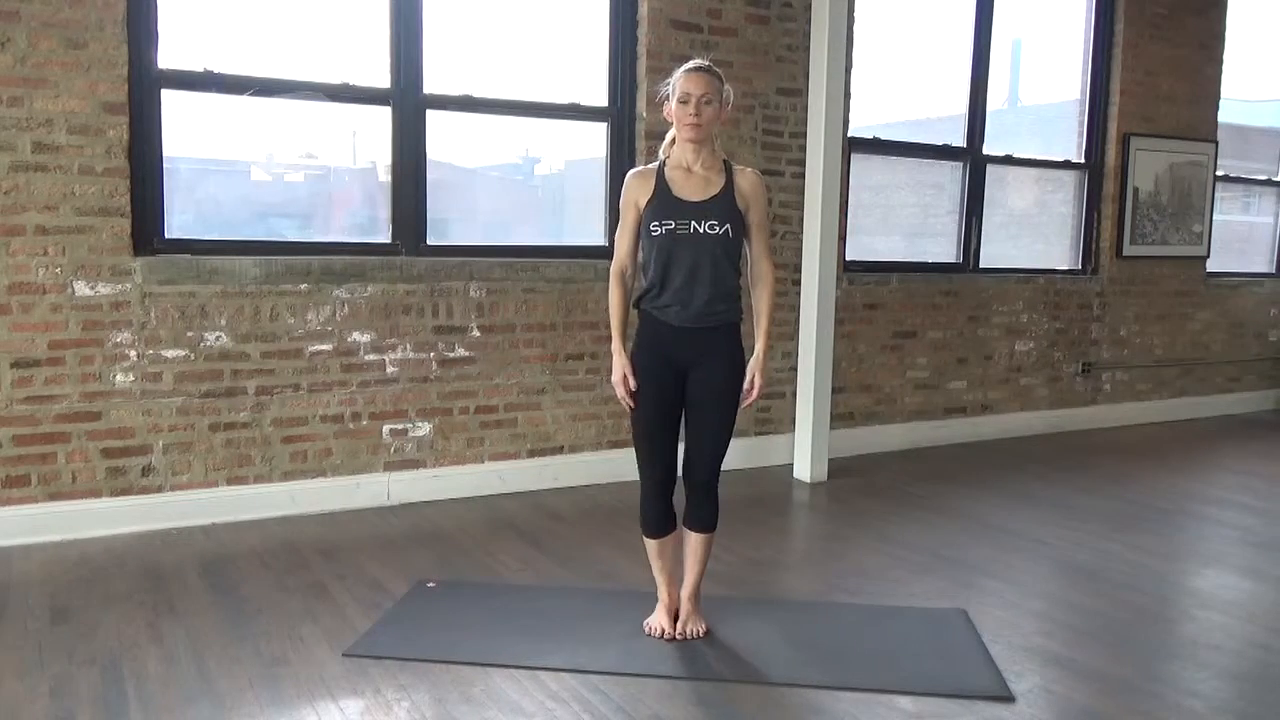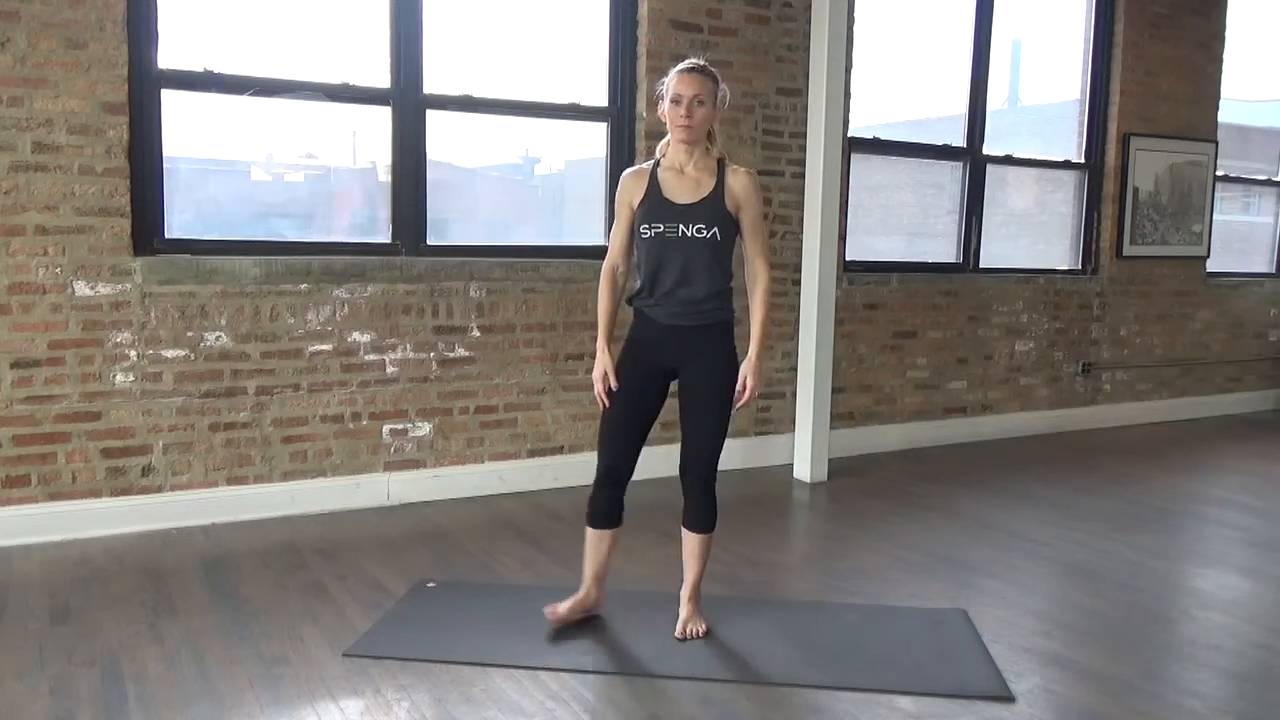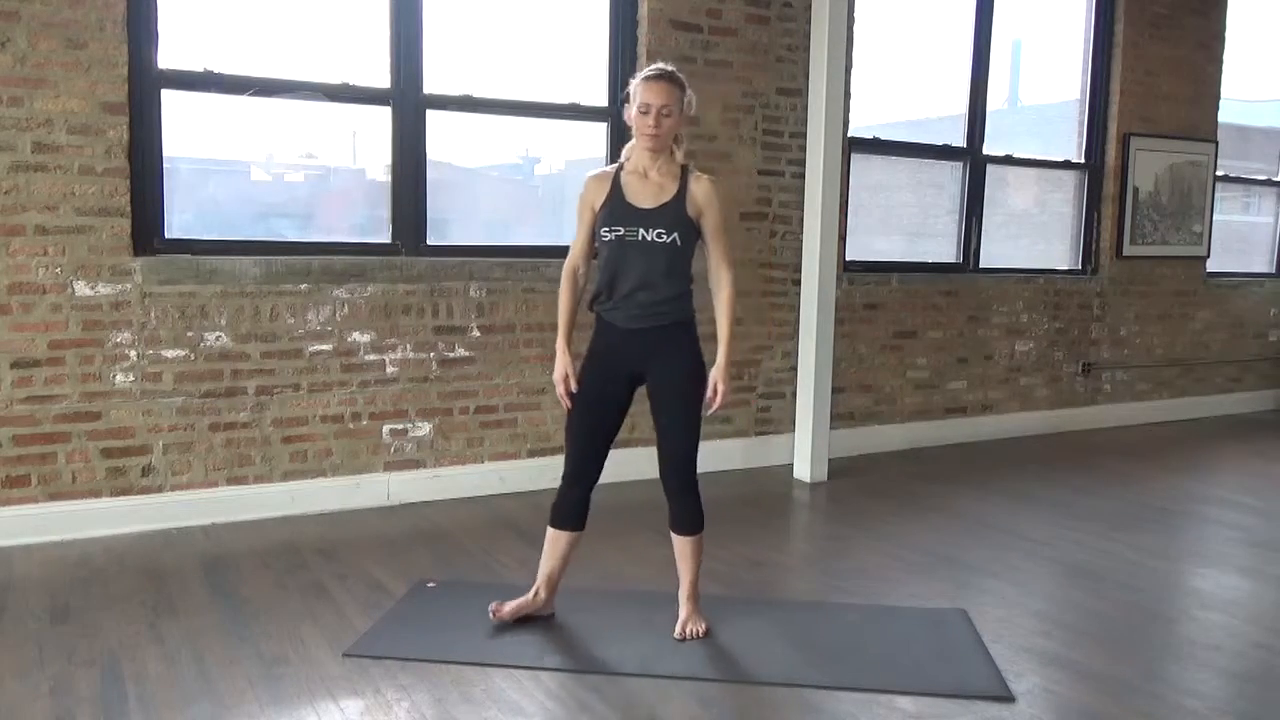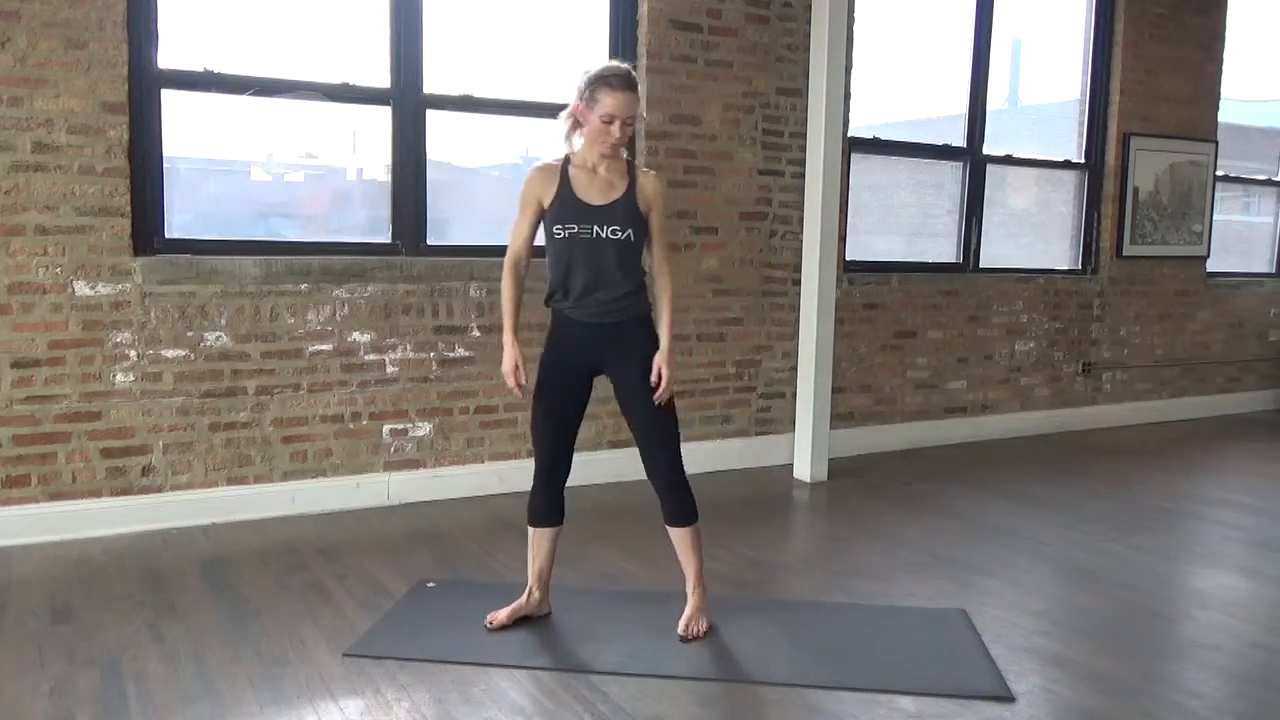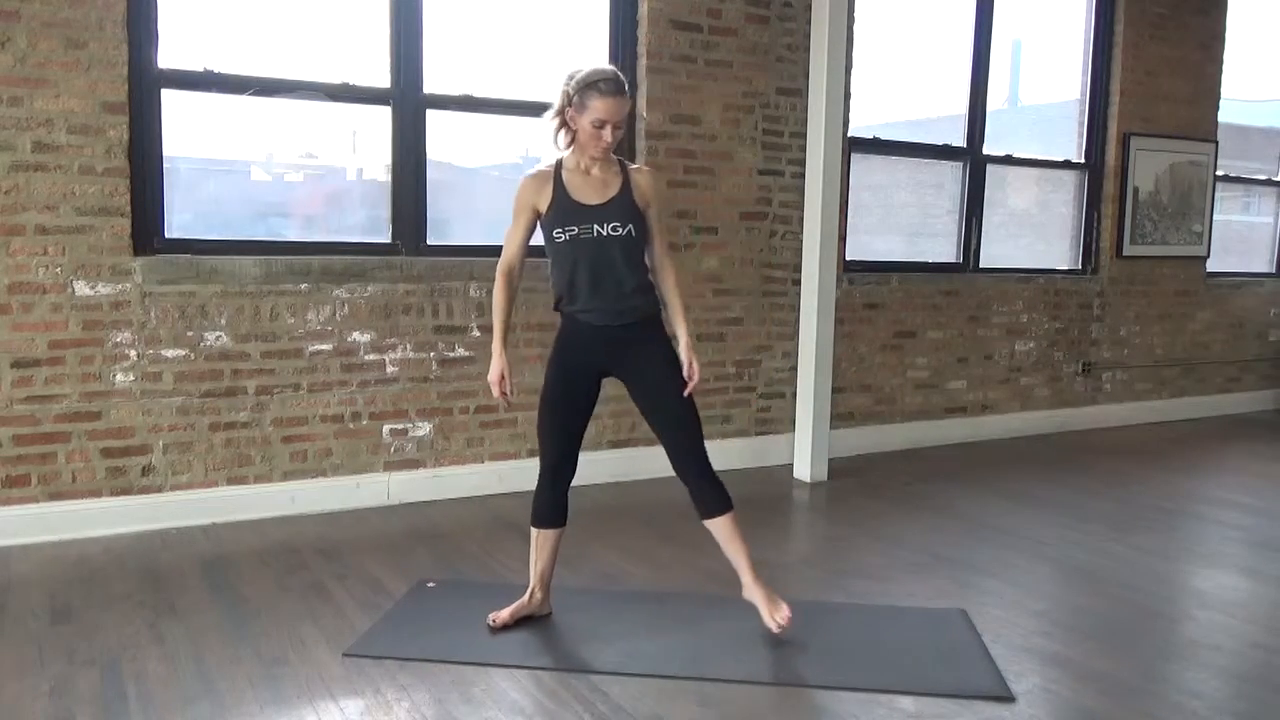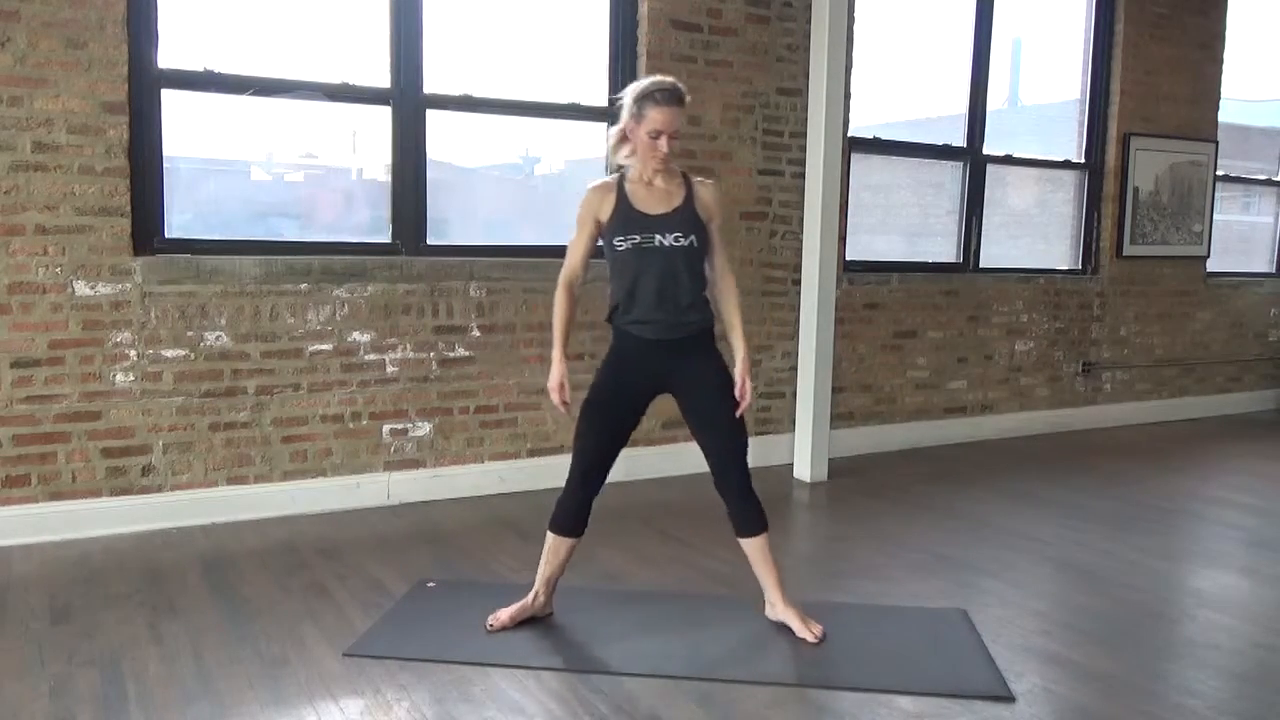
dt=0.3s
person 1, frame 1
left shoulder: (745, 183)
right shoulder: (641, 183)
left elbow: (761, 269)
right elbow: (621, 270)
left wrist: (760, 349)
right wrist: (618, 349)
left hip: (718, 346)
right hip: (656, 342)
left knee: (702, 477)
right knee: (655, 477)
left ankle: (690, 598)
right ankle: (664, 598)
person 1, frame 2
left shoulder: (738, 183)
right shoulder: (635, 182)
left elbow: (758, 271)
right elbow: (613, 268)
left wrist: (753, 352)
right wrist: (602, 346)
left hip: (708, 343)
right hip: (646, 339)
left knee: (698, 476)
right knee: (611, 467)
left ankle: (690, 599)
right ankle: (589, 590)
person 1, frame 3
left shoulder: (699, 190)
right shoulder: (599, 185)
left elbow: (721, 275)
right elbow: (575, 269)
left wrist: (723, 357)
right wrist: (563, 348)
left hip: (673, 346)
right hip: (610, 342)
left knee: (678, 477)
right knee: (578, 472)
left ankle: (688, 600)
right ankle: (542, 592)
person 1, frame 4
left shoulder: (646, 185)
right shoulder: (544, 180)
left elbow: (660, 267)
right elbow: (514, 262)
left wrist: (665, 345)
right wrist: (510, 341)
left hip: (631, 337)
right hip: (569, 338)
left knee: (666, 467)
right knee: (550, 467)
left ankle: (694, 596)
right ankle: (535, 593)
person 1, frame 5
left shoulder: (640, 182)
right shoulder: (540, 186)
left elbow: (660, 262)
right elbow: (508, 268)
left wrist: (684, 338)
right wrist: (499, 348)
left hip: (643, 337)
right hip: (577, 341)
left knee: (692, 461)
right knee: (554, 469)
left ankle: (752, 583)
right ankle: (536, 594)
person 1, frame 6
left shoulder: (704, 194)
right shoulder: (602, 198)
left elbow: (722, 277)
right elbow: (571, 280)
left wrist: (741, 355)
right wrist: (559, 357)
left hip: (696, 355)
right hip: (632, 353)
left knee: (733, 479)
right knee: (583, 477)
left ankle: (777, 601)
right ankle: (539, 595)
